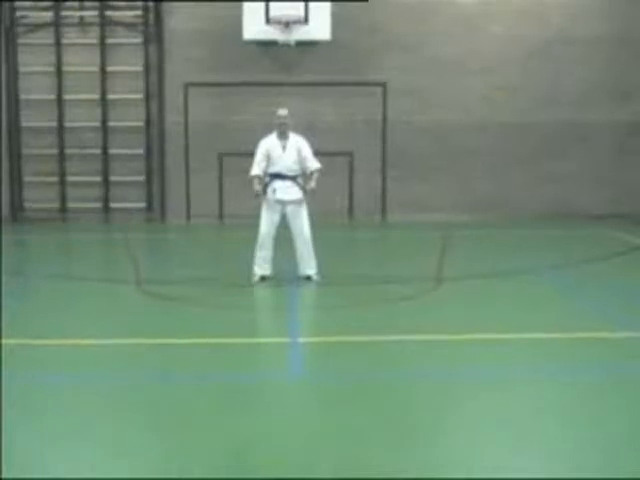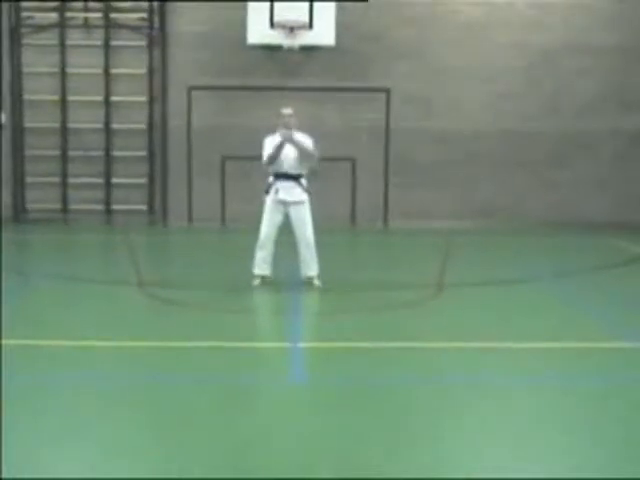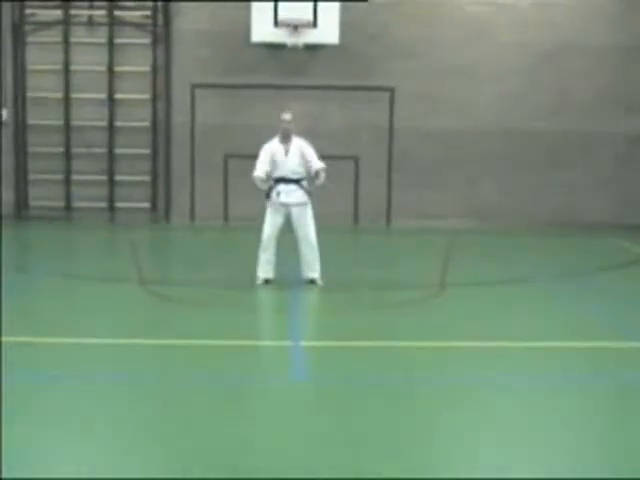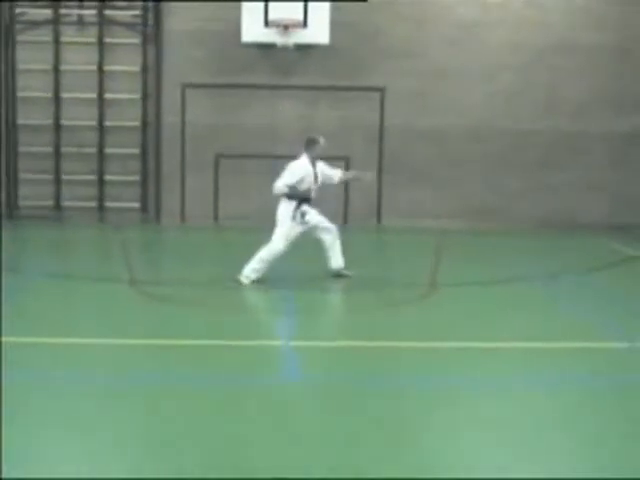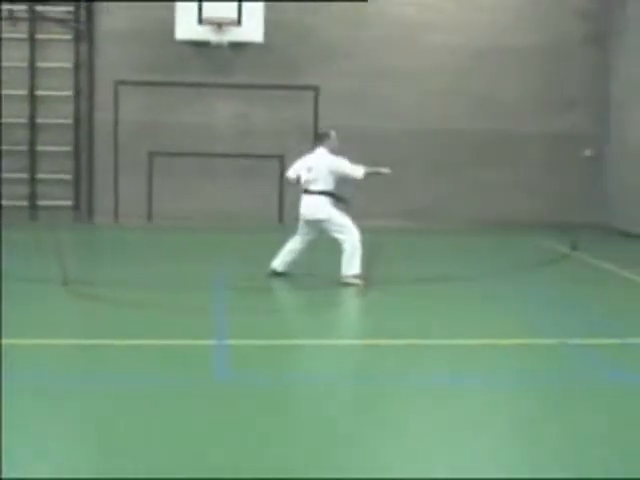
dt=1s
person 1, frame 1
left shoulder: (300, 141)
right shoulder: (266, 142)
left elbow: (311, 163)
right elbow: (258, 166)
left wrist: (313, 180)
right wrist: (256, 185)
left hip: (294, 189)
right hip: (273, 190)
left knee: (302, 232)
right knee: (266, 232)
left ankle: (308, 270)
right ankle: (262, 271)
person 1, frame 2
left shoulder: (304, 138)
right shoulder: (271, 139)
left elbow: (313, 157)
right elbow: (268, 161)
left wrist: (293, 140)
right wrist: (282, 142)
left hip: (297, 190)
right hip: (276, 189)
left knee: (305, 234)
right knee: (266, 233)
left ankle: (311, 274)
right ankle: (261, 273)
person 1, frame 3
left shoulder: (303, 145)
right shoulder: (269, 147)
left elbow: (316, 164)
right elbow: (260, 171)
left wrist: (320, 175)
right wrist: (260, 182)
left hip: (299, 193)
right hip: (278, 194)
left knee: (308, 235)
right knee: (269, 235)
left ankle: (313, 275)
right ankle: (265, 274)
person 1, frame 4
left shoulder: (318, 166)
right shoulder: (297, 166)
left elbow: (338, 175)
right elbow: (278, 188)
left wrist: (360, 175)
right wrist: (300, 193)
left hip: (305, 210)
right hip: (290, 211)
left knee: (330, 231)
right knee: (278, 245)
left ankle: (336, 267)
right ankle: (247, 274)
person 1, frame 5
left shoulder: (306, 158)
right shoulder: (331, 161)
left elbow: (290, 176)
right elbow: (358, 172)
left wrist: (306, 183)
right wrist: (380, 170)
left hip: (307, 204)
right hip: (322, 205)
left knee: (301, 237)
right knee: (351, 234)
left ankle: (277, 267)
right ankle: (350, 274)
